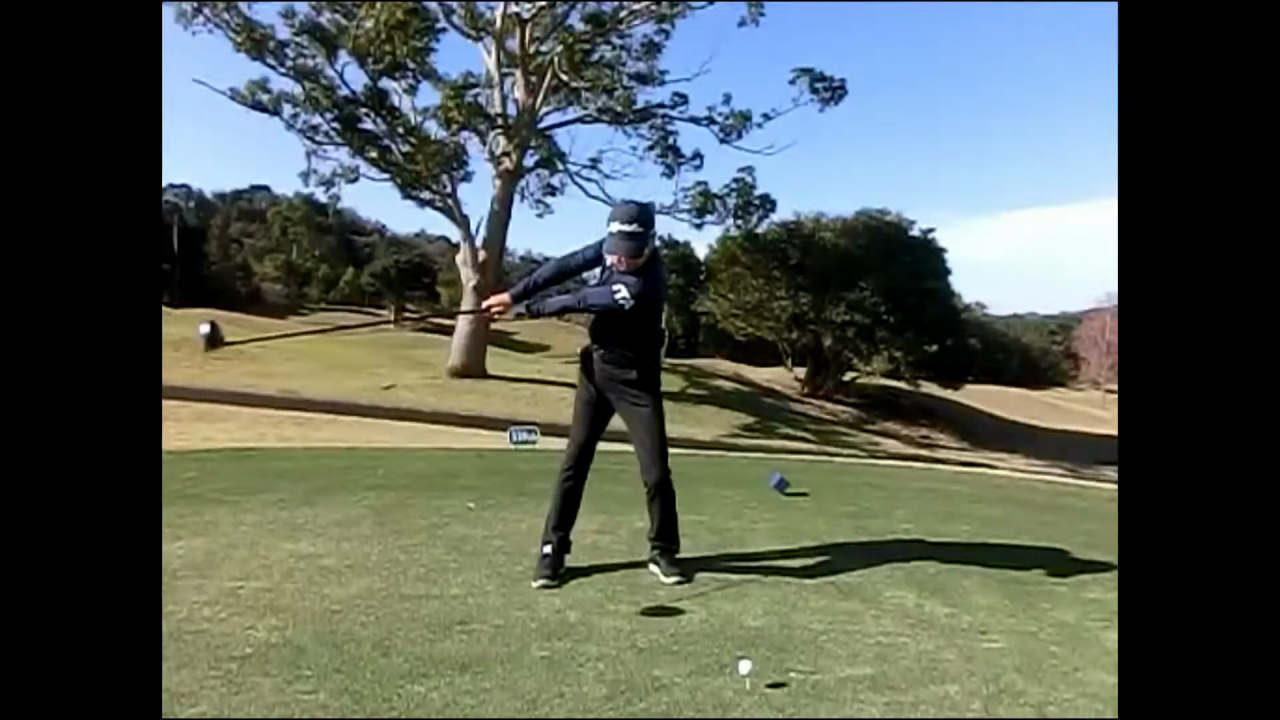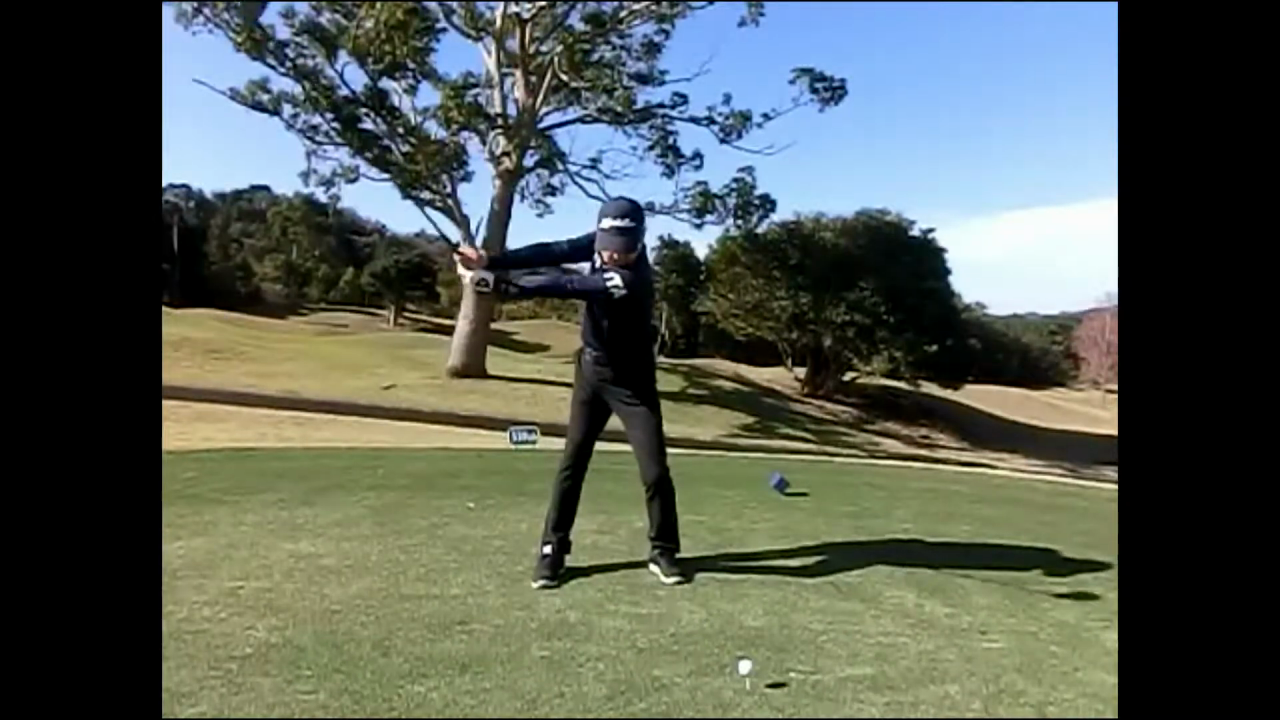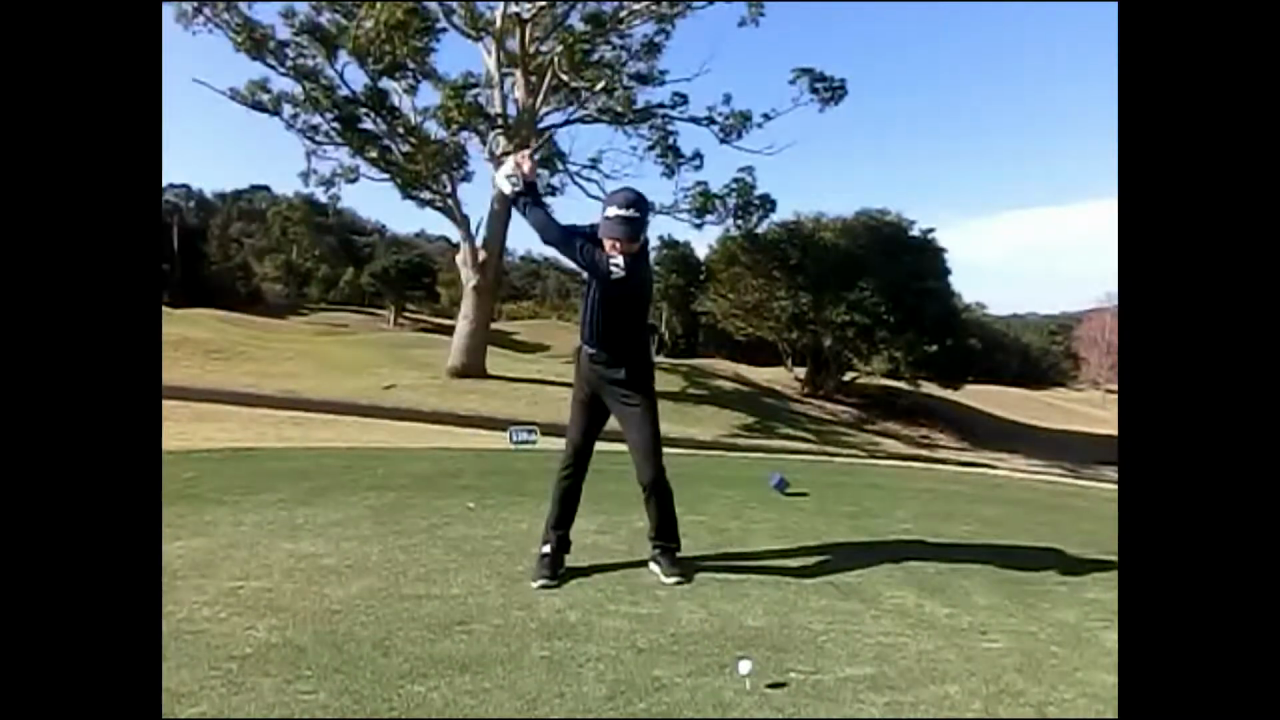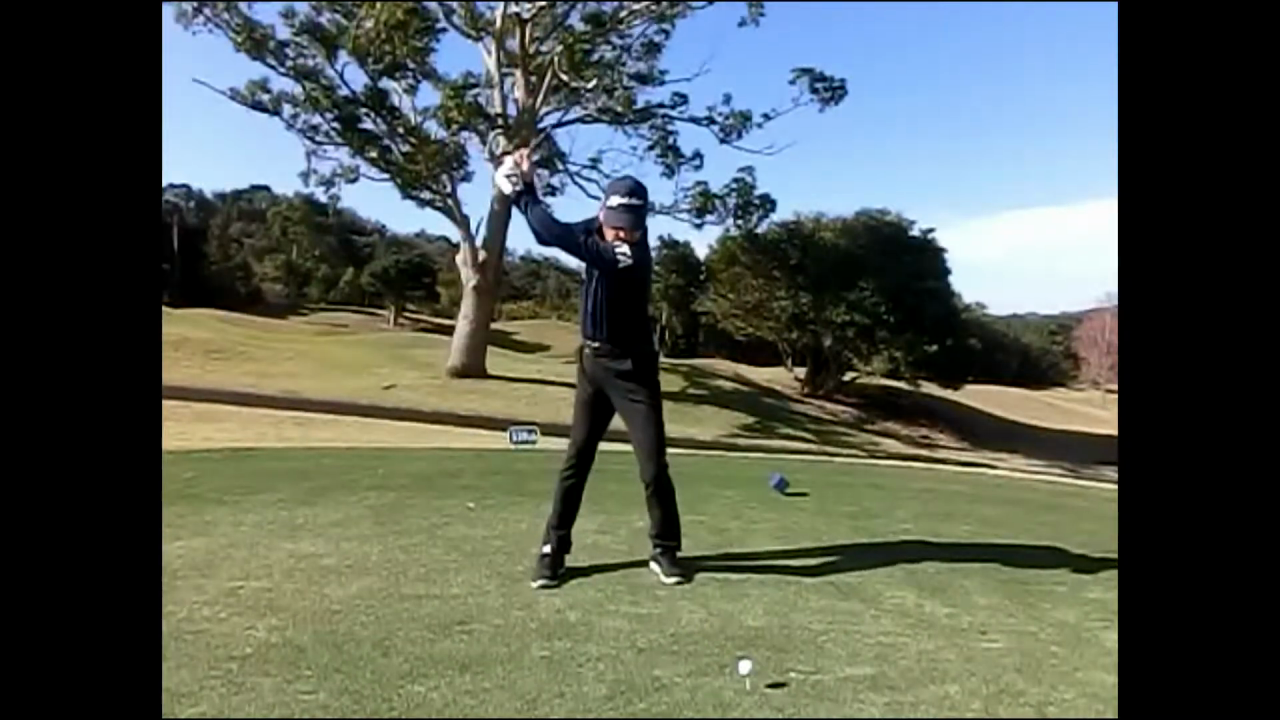
dt=0.7s
person 1, frame 1
left shoulder: (642, 287)
right shoulder: (613, 246)
left elbow: (578, 302)
right elbow: (565, 266)
left wrist: (529, 308)
right wrist: (513, 294)
left hip: (635, 378)
right hip: (597, 367)
left knee: (656, 473)
right knee: (574, 462)
left ankle: (663, 553)
right ankle: (553, 549)
person 1, frame 2
left shoulder: (632, 279)
right shoulder: (601, 242)
left elbow: (563, 287)
right elbow: (551, 253)
left wrist: (499, 284)
right wrist: (491, 260)
left hip: (632, 378)
right hip: (592, 368)
left knee: (655, 471)
right knee: (572, 463)
left ankle: (663, 551)
right ankle: (552, 550)
person 1, frame 3
left shoulder: (629, 270)
right shoulder: (604, 235)
left elbow: (559, 239)
right elbow: (558, 234)
left wrist: (520, 193)
right wrist: (530, 187)
left hip: (628, 376)
right hip: (590, 368)
left knee: (651, 471)
right knee: (572, 462)
left ankle: (664, 551)
right ankle: (552, 550)
person 1, frame 4
left shoulder: (631, 254)
right shoulder: (600, 228)
left elbow: (559, 236)
right elbow: (550, 234)
left wrist: (521, 192)
right wrist: (527, 187)
left hip: (633, 368)
right hip: (593, 362)
left knee: (653, 467)
right knee: (576, 459)
left ankle: (665, 551)
right ankle: (554, 549)
